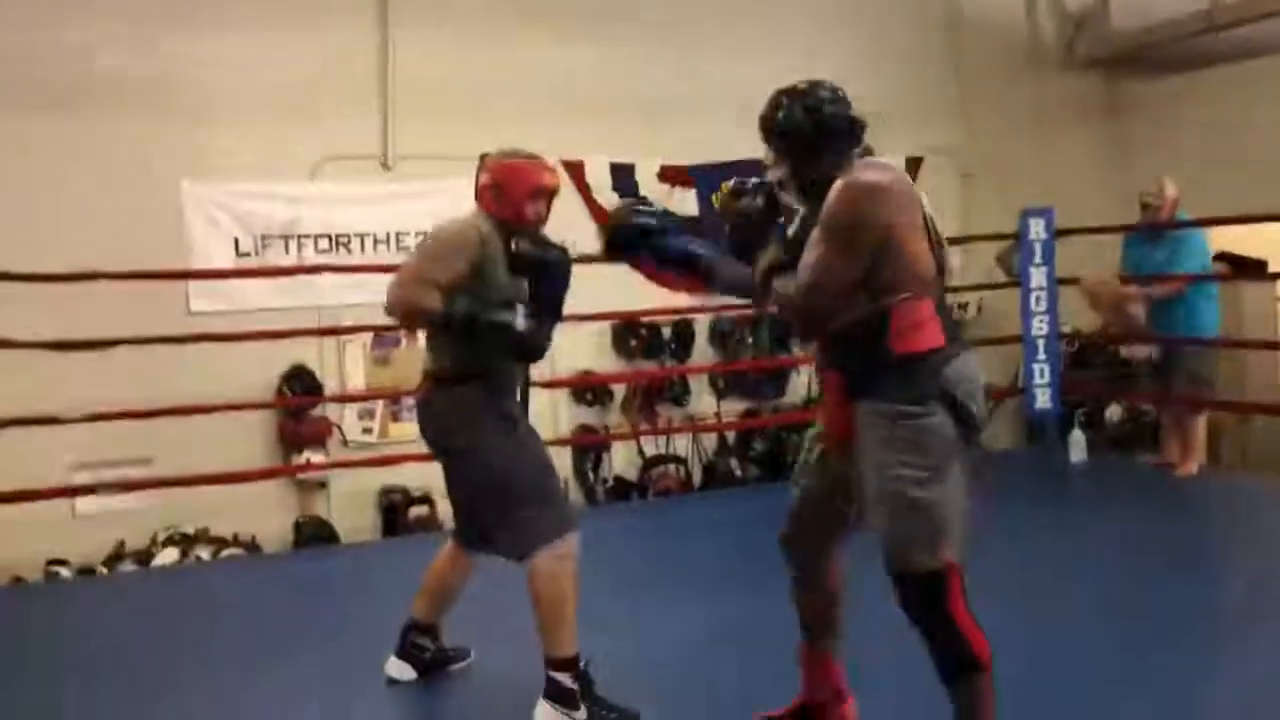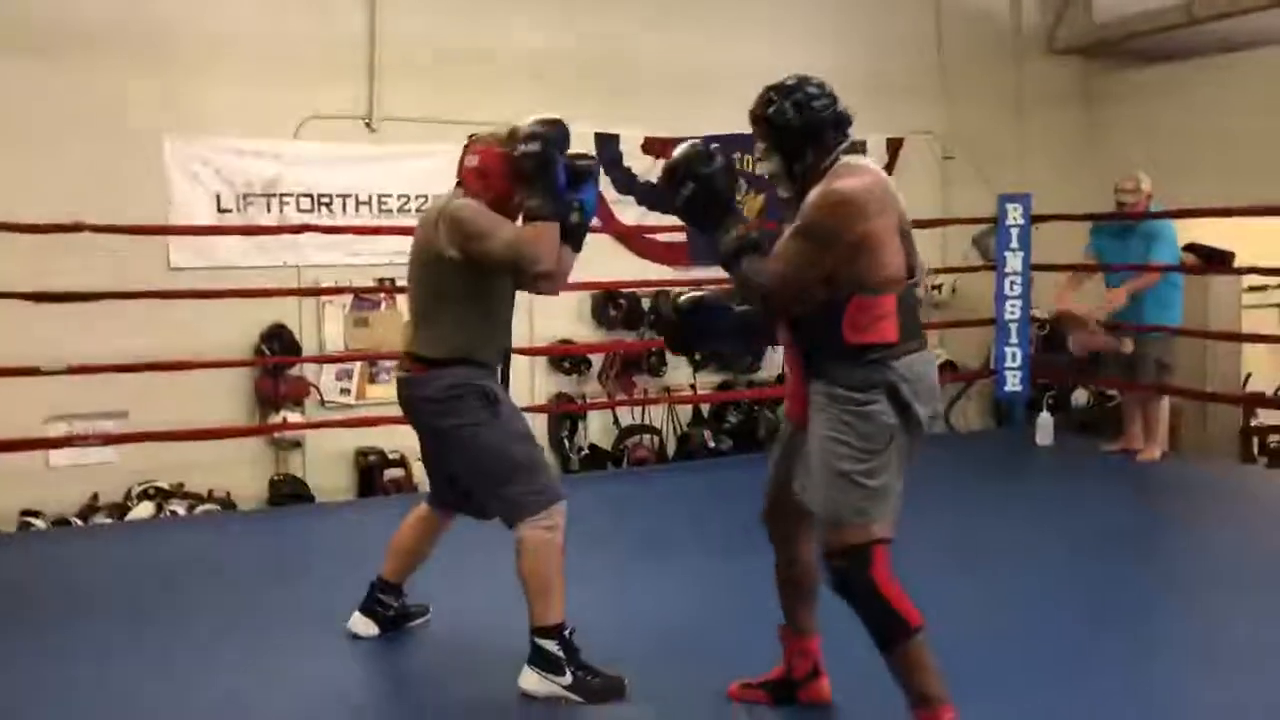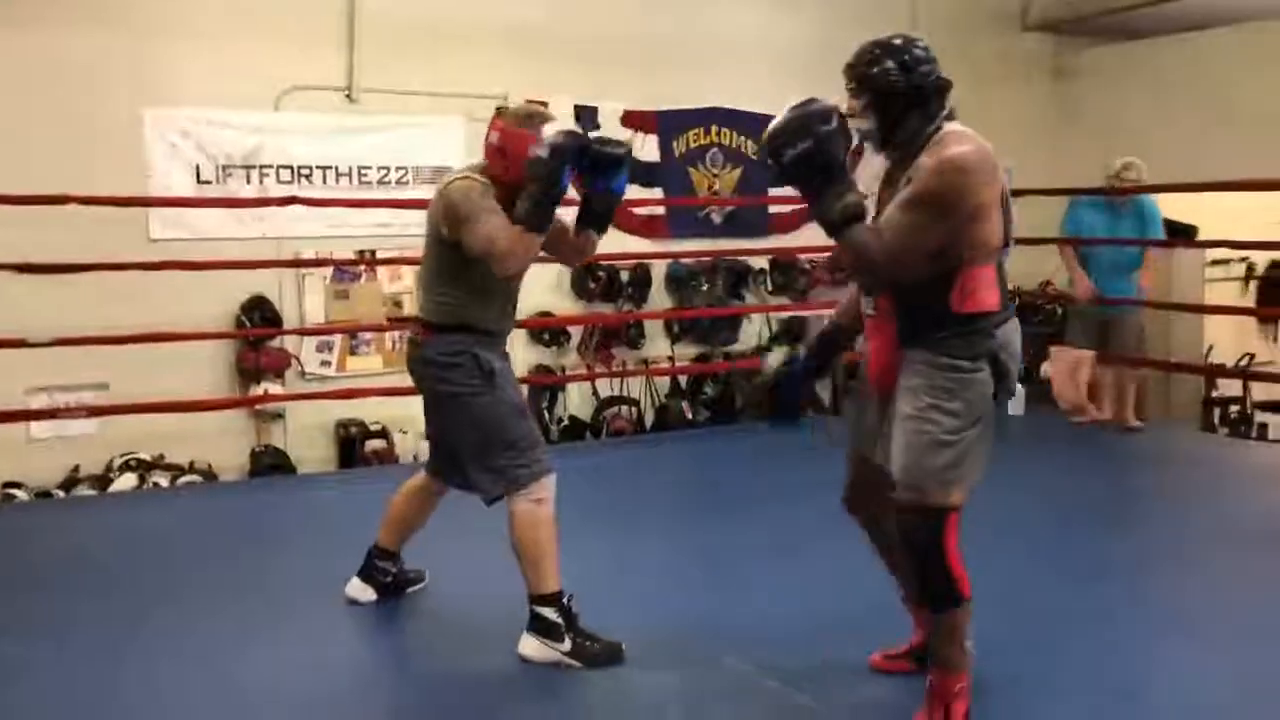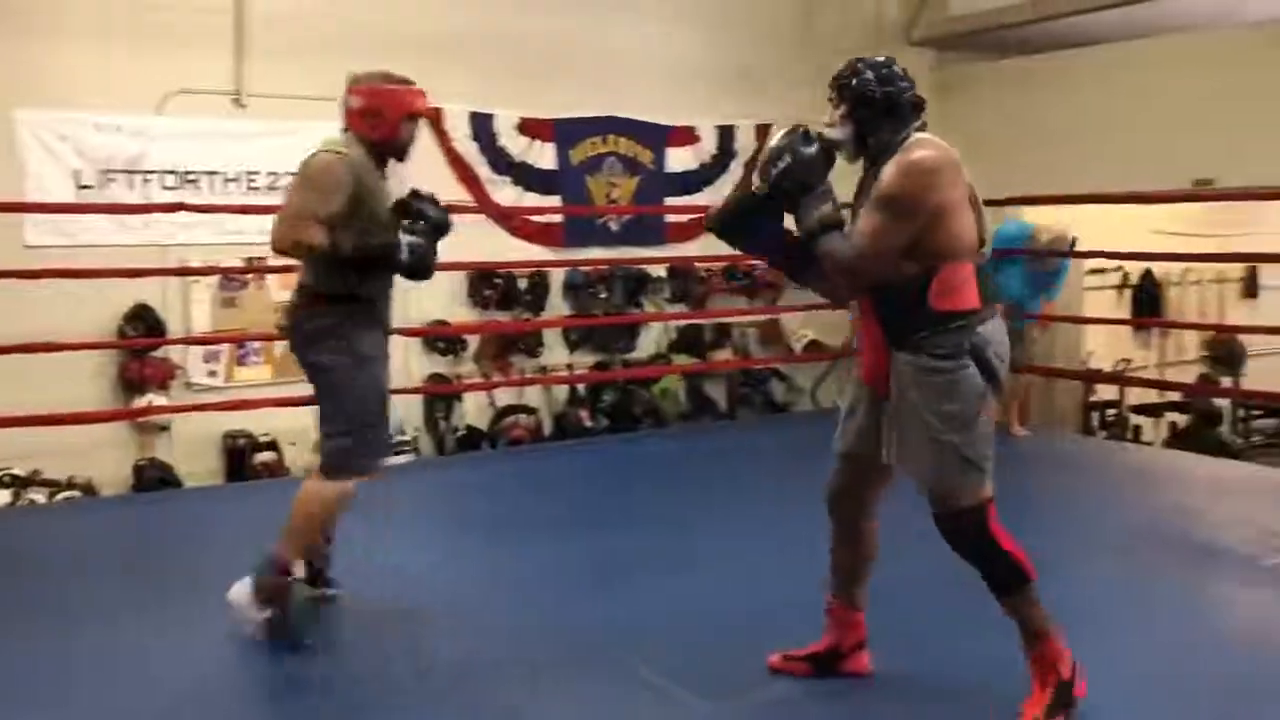
dt=0.5s
person 1, frame 1
left shoulder: (866, 189)
right shoulder: (839, 196)
left elbow: (804, 311)
right elbow: (764, 285)
left wrist: (769, 247)
right wrist: (674, 249)
left hip: (912, 400)
right hip: (867, 398)
left knee: (925, 580)
right knee: (805, 541)
person 1, frame 2
left shoulder: (842, 193)
right shoulder: (836, 186)
left elbow: (772, 290)
right elbow: (800, 298)
left wrist: (719, 218)
right wrist: (725, 318)
left hip: (869, 388)
right hip: (840, 383)
left knee: (854, 560)
right knee: (784, 517)
person 1, frame 3
left shoulder: (954, 160)
right shoulder: (906, 160)
left elbow: (881, 266)
right elbow: (872, 275)
left wrist: (825, 186)
right wrist: (814, 353)
left hip: (954, 359)
right hip: (898, 353)
left knee: (924, 519)
right knee: (869, 499)
right ankle: (936, 637)
person 1, frame 4
left shoulder: (919, 164)
right shoulder: (885, 169)
left elbow: (854, 269)
right elbow: (849, 283)
left wrist: (807, 199)
right wrist: (771, 246)
left hip: (944, 358)
right hip: (895, 356)
left knee: (964, 516)
right knee: (847, 496)
left ankle: (1053, 666)
right ankle: (844, 641)
person 2, frame 1
left shoulder: (506, 250)
right shoulder: (465, 236)
left elbow: (531, 325)
right elbow: (403, 299)
left wrist: (547, 284)
right wrist: (481, 318)
left hip: (469, 403)
right hip: (470, 406)
left knee: (474, 534)
right knee: (554, 536)
left ankle: (416, 646)
person 2, frame 2
left shoulder: (483, 224)
right shoulder: (458, 214)
left elbow: (547, 280)
right elbow: (540, 262)
left wrist: (574, 209)
right wrist: (543, 188)
left hip: (434, 383)
right hip: (454, 387)
left knee: (445, 502)
right knee: (543, 509)
left ankle: (380, 605)
right ankle: (550, 660)
person 2, frame 3
left shoulder: (516, 198)
right shoulder: (466, 191)
left elbow: (577, 249)
right elbow: (507, 262)
left wrist: (601, 193)
right wrist: (550, 185)
left hip: (457, 350)
right hip: (458, 352)
left knee: (443, 471)
right knee: (531, 480)
left ankle: (376, 570)
right ankle: (550, 625)
person 2, frame 4
left shoulder: (368, 167)
right shoulder: (336, 163)
right elbow: (289, 235)
left wrist: (412, 230)
right wrist: (376, 250)
left hip: (355, 323)
right hip: (337, 326)
left knee: (345, 455)
right knee: (349, 464)
left ankle: (311, 567)
right ankle: (269, 584)
person 3, frame 1
left shoulder: (1189, 235)
right shoulder: (1136, 236)
left elbow: (1176, 284)
right elbow: (1128, 279)
left wrist: (1136, 295)
right wrist: (1113, 296)
left hip: (1192, 327)
right hip: (1159, 326)
left knee: (1189, 394)
right knee: (1163, 392)
left ankle: (1193, 457)
right ankle: (1170, 450)
person 3, frame 2
left shoulder: (1161, 228)
right shoulder: (1104, 226)
left elbow: (1157, 272)
right elbow: (1090, 262)
left wrist: (1126, 290)
right wrist: (1067, 288)
left hip: (1155, 319)
right hip: (1117, 317)
left knee: (1151, 383)
right knee: (1124, 379)
left ankle: (1156, 442)
right ankle: (1132, 437)
person 3, frame 3
left shoulder: (1146, 208)
right shoulder: (1083, 203)
right elbow: (1066, 244)
left wrist: (1145, 275)
right wrist: (1078, 275)
left hip: (1126, 297)
right hip: (1088, 294)
left knee: (1128, 355)
right knee: (1091, 354)
left ankle: (1126, 413)
right ankle: (1102, 408)
person 3, frame 4
left shoulder: (1060, 262)
right shoulder: (1009, 234)
left elbow: (1048, 297)
left hip: (1023, 315)
left knee: (1018, 365)
left ankle: (1012, 420)
